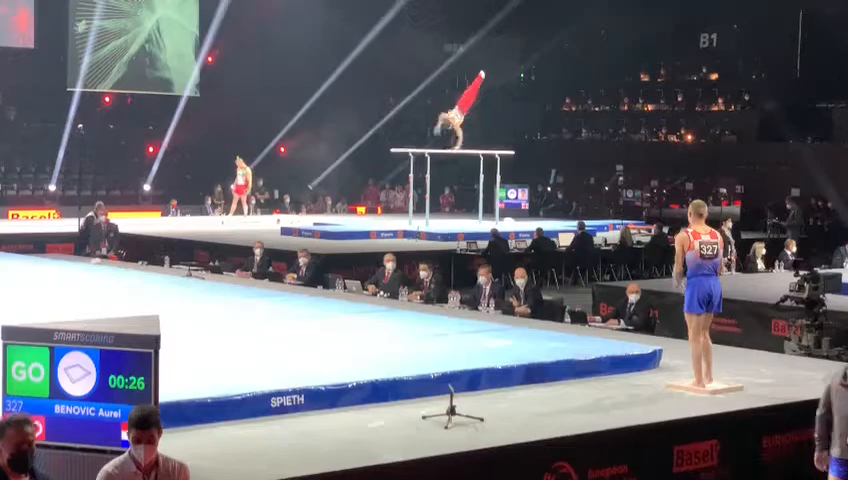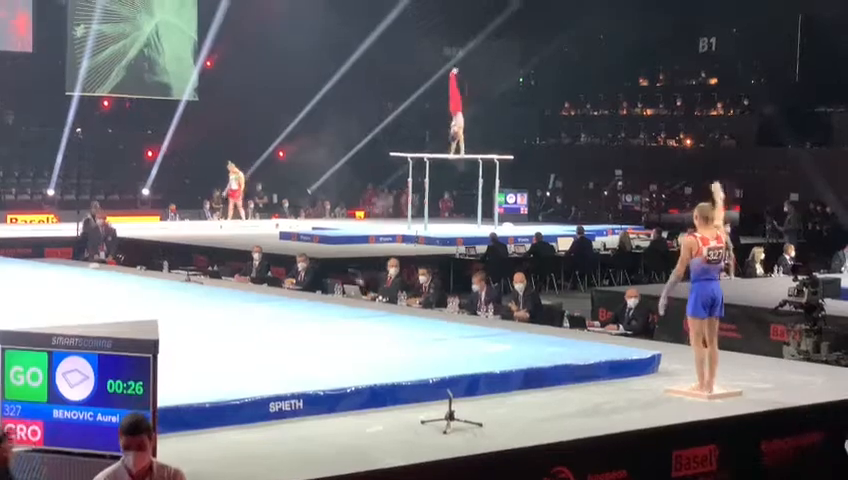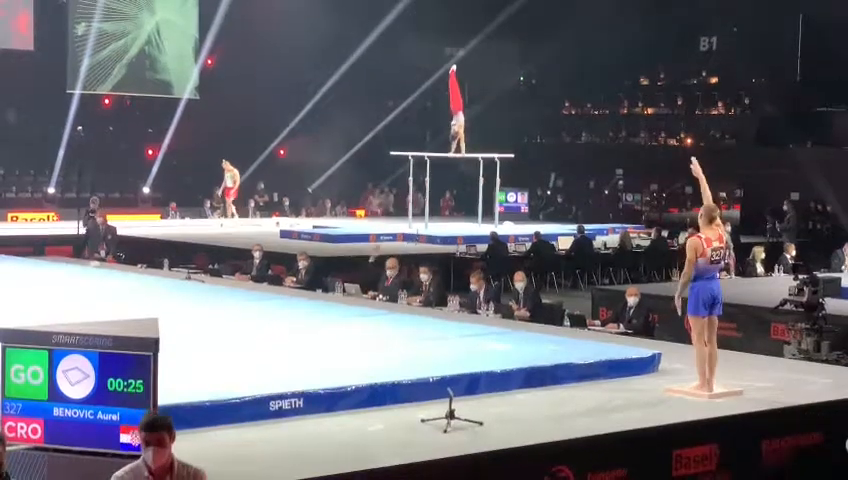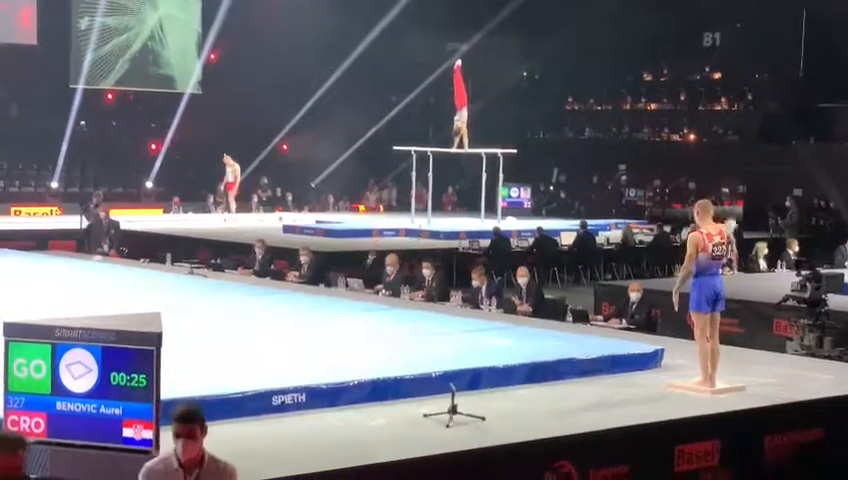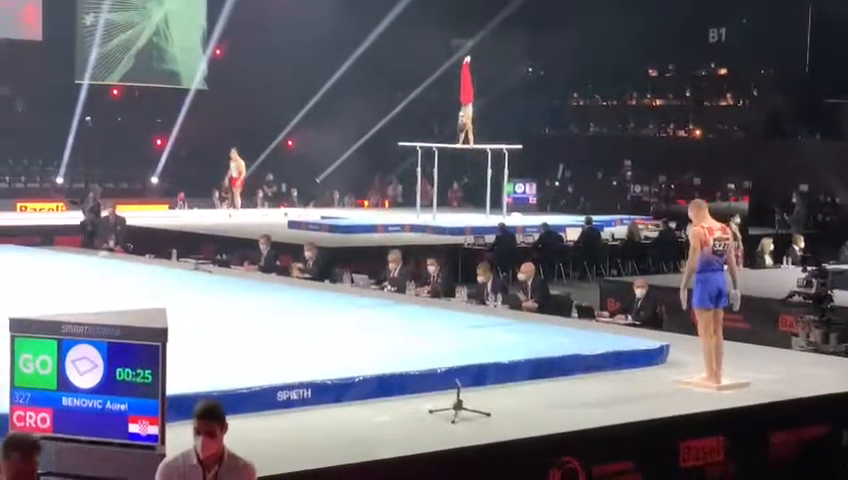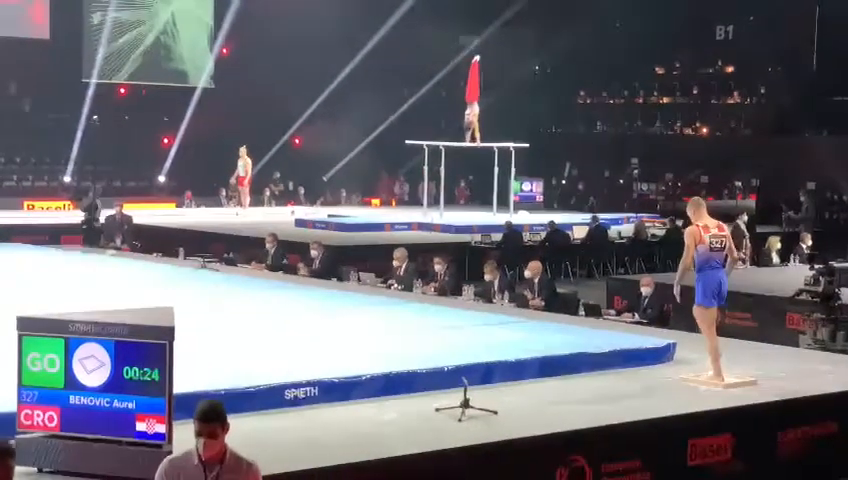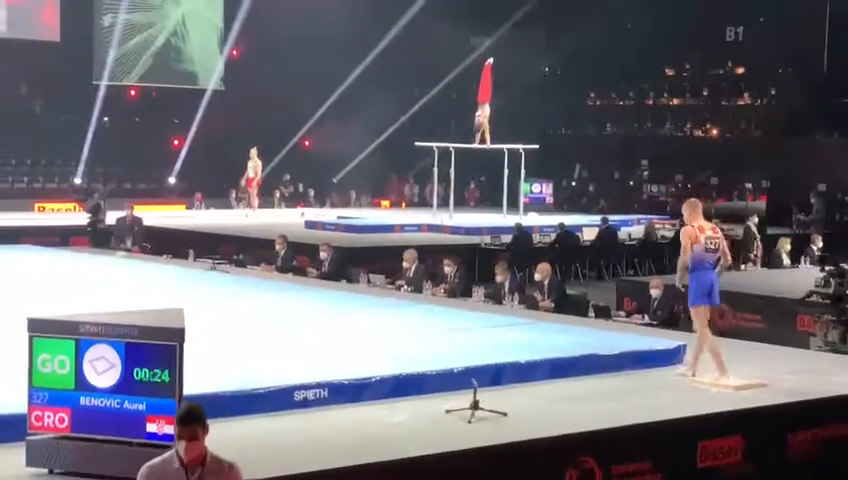
dt=0.4s
person 1, frame 1
left shoulder: (683, 236)
right shoulder: (716, 235)
left elbow: (678, 269)
right elbow: (719, 266)
left wrist: (679, 285)
left hip: (696, 284)
right hip: (714, 284)
left knee: (695, 336)
right knee: (704, 332)
left ankle: (699, 380)
right ankle: (708, 374)
person 1, frame 2
left shoulder: (690, 241)
right shoulder: (720, 234)
left elbow: (679, 272)
right elbow: (719, 216)
left wrist: (664, 295)
right wrist: (719, 196)
left hip: (700, 289)
right hip: (716, 289)
left knee: (697, 341)
right knee: (711, 340)
left ankle: (701, 384)
right ankle: (710, 383)
person 1, frame 3
left shoulder: (694, 241)
right shoulder: (720, 232)
left elbow: (688, 273)
right elbow: (709, 202)
left wrist: (678, 294)
right wrist: (700, 175)
left hip: (700, 289)
right hip: (716, 287)
left knee: (699, 340)
right knee: (711, 339)
left ankle: (703, 384)
right ankle: (710, 382)
person 1, frame 4
left shoulder: (695, 236)
right shoulder: (722, 231)
left elbow: (688, 268)
left wrist: (675, 289)
left hip: (702, 285)
right hip: (718, 283)
left knee: (701, 335)
right knee: (713, 335)
left ankle: (704, 379)
right ankle: (712, 378)
person 1, frame 5
left shoulder: (697, 231)
right shoulder: (726, 230)
left elbow: (692, 263)
right elbow: (731, 262)
left wrist: (683, 286)
right wrist: (735, 287)
left hip: (705, 280)
right hip: (720, 279)
left knee: (705, 332)
right knee: (717, 331)
left ankle: (710, 376)
right ankle: (718, 374)
person 1, frame 6
left shoulder: (693, 230)
right shoulder: (723, 228)
left elbow: (687, 261)
right elbow: (734, 257)
left wrist: (677, 282)
left hip: (706, 278)
right hip: (720, 277)
left knee: (709, 328)
right knee: (698, 312)
left ankle: (717, 374)
right ankle: (714, 353)
person 1, frame 7
left shoulder: (688, 230)
right shoulder: (716, 231)
left elbow: (684, 259)
right elbow: (727, 260)
left wrist: (679, 277)
left hip: (698, 278)
right hip: (711, 278)
left knee: (702, 329)
right knee: (700, 326)
left ankle: (722, 369)
right ankle: (692, 367)
